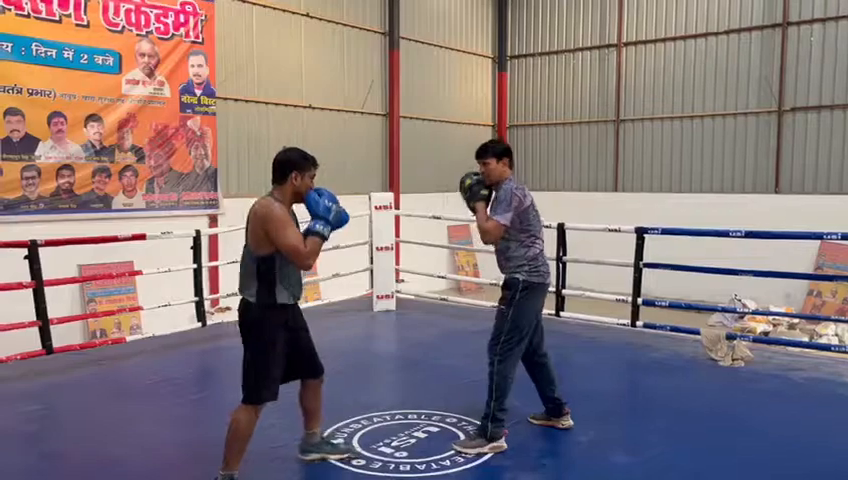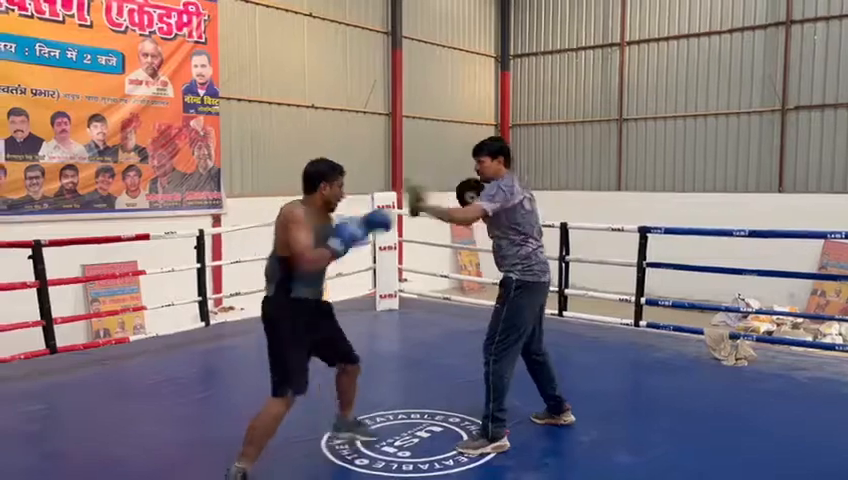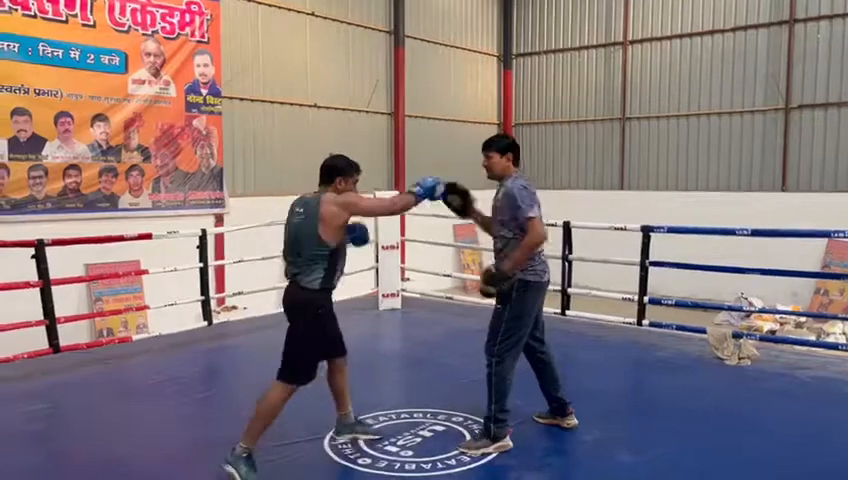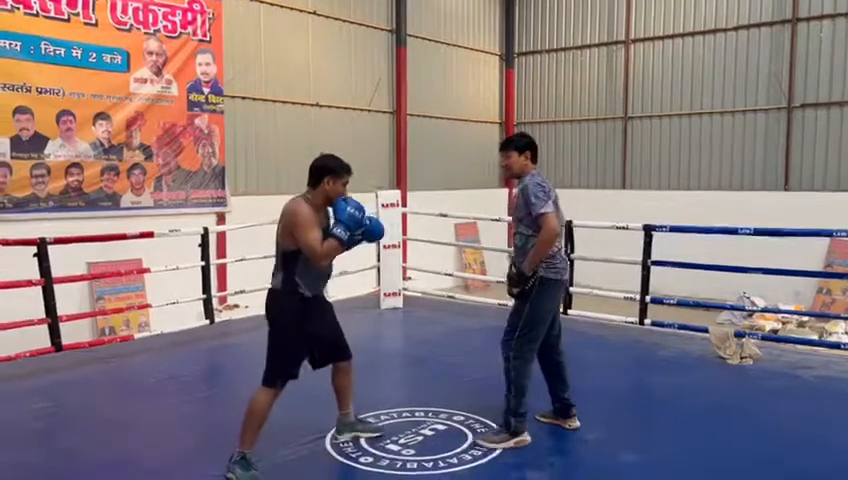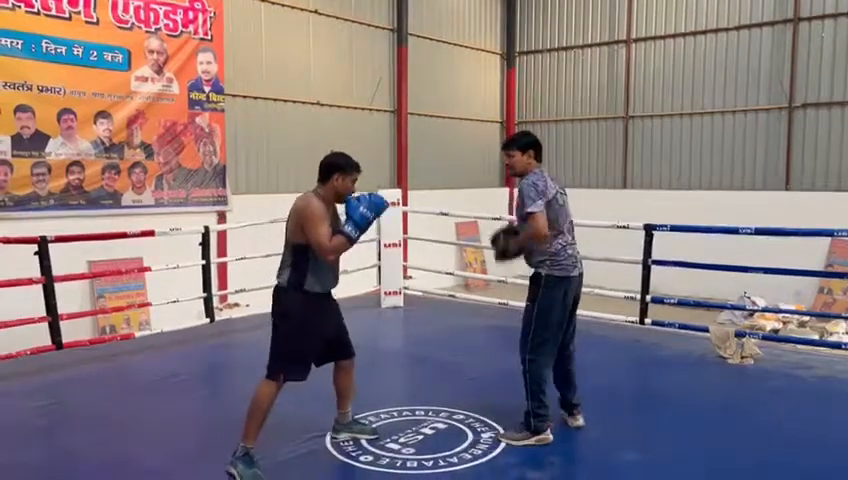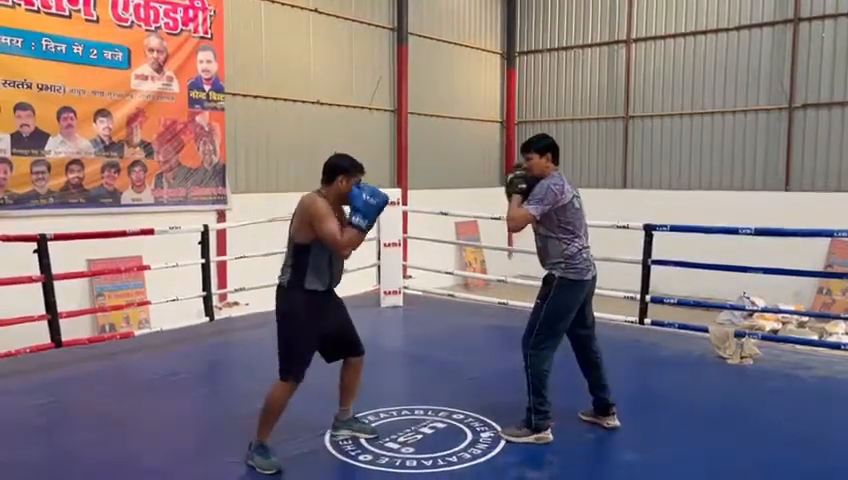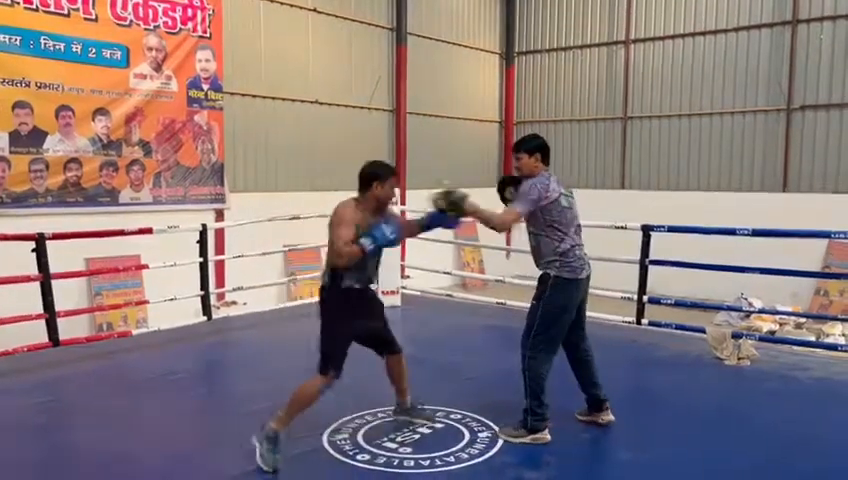
dt=0.3s
person 1, frame 1
left shoulder: (280, 209)
right shoulder: (271, 211)
left elbow: (294, 252)
right elbow: (305, 260)
left wrist: (318, 226)
right wrist: (323, 223)
left hip: (285, 310)
right hip: (263, 315)
left knee: (313, 376)
right knee: (256, 401)
left ankle: (313, 443)
person 1, frame 2
left shoulder: (321, 216)
right shoulder: (295, 213)
left elbow: (326, 246)
right elbow: (308, 262)
left wrist: (365, 225)
right wrist: (340, 241)
left hip: (312, 306)
right hip: (285, 311)
left knee: (350, 363)
right knee: (284, 397)
left ankle: (346, 422)
person 1, frame 3
left shoulder: (301, 204)
right shoulder: (338, 203)
right elbow: (391, 206)
right wrist: (422, 190)
left hip: (308, 293)
right hip: (309, 299)
left knee: (338, 357)
right knee: (291, 380)
left ankle: (345, 423)
right ankle: (240, 453)
person 1, frame 4
left shoulder: (320, 209)
right shoulder: (300, 210)
left elbow: (325, 248)
right elbow: (320, 258)
left wrist: (357, 233)
right wrist: (344, 226)
left hip: (312, 300)
right hip: (289, 304)
left knee: (343, 359)
right knee: (273, 383)
left ankle: (346, 422)
person 1, frame 5
left shoulder: (328, 207)
right shoulder: (310, 205)
left elbow: (338, 243)
right elbow: (327, 253)
left wrist: (364, 214)
right wrist: (356, 224)
left hip: (319, 296)
right hip: (295, 299)
left knee: (345, 358)
right knee: (277, 377)
left ankle: (343, 421)
person 1, frame 6
left shoulder: (334, 207)
right shoulder: (314, 205)
left elbow: (346, 248)
right elbow: (342, 246)
left wrist: (367, 212)
right wrist: (363, 215)
left hip: (324, 295)
right hip: (297, 299)
left knee: (355, 355)
right knee: (291, 377)
left ankle: (344, 419)
right ankle: (258, 446)
person 1, frame 7
left shoulder: (378, 210)
right shoulder: (347, 211)
left elbow: (401, 230)
right elbow: (339, 258)
left wrist: (435, 219)
right wrist: (370, 241)
left hip: (362, 296)
right hip: (341, 300)
left knee: (393, 353)
right knee: (328, 375)
left ankle: (405, 406)
right ankle: (269, 434)
person 2, frame 1
left shoulder: (509, 191)
right shoulder: (506, 191)
left elbow: (489, 235)
right elbow: (497, 234)
left wrist: (478, 203)
right wrist: (479, 204)
left hip: (524, 280)
right hip: (532, 278)
left knee: (502, 351)
right knee: (532, 348)
left ankle: (492, 433)
right ankle: (557, 411)
person 2, frame 2
left shoulder: (501, 189)
right shoulder: (516, 188)
left elbow: (465, 216)
left wrist: (425, 206)
right wrist: (477, 203)
left hip: (522, 279)
right hip: (536, 276)
left knee: (498, 351)
right knee: (532, 347)
left ankle: (494, 433)
right ankle: (558, 409)
person 2, frame 3
left shoulder: (517, 188)
right shoulder: (507, 189)
left elbow: (537, 234)
right elbow: (499, 229)
left wrist: (505, 269)
right wrist: (470, 211)
left hip: (523, 279)
right hip: (530, 278)
left knee: (499, 351)
right knee: (534, 345)
left ankle: (496, 433)
right ankle: (561, 410)
person 2, frame 4
left shoulder: (532, 185)
right shoulder: (533, 185)
left elbow: (552, 229)
left wrist: (526, 268)
right wrist: (527, 264)
left hip: (543, 277)
right hip: (551, 275)
left knee: (516, 347)
right knee: (548, 345)
left ankle: (514, 427)
right ankle: (564, 411)
person 2, frame 5
left shoulder: (531, 184)
right shoulder: (549, 182)
left elbow: (539, 230)
left wrist: (514, 245)
right wrist: (516, 238)
left hip: (552, 274)
right hip: (571, 270)
left knee: (533, 349)
right knee: (562, 342)
left ankle: (537, 426)
right ankle: (571, 408)
person 2, frame 6
left shoulder: (548, 186)
right shoulder: (561, 185)
left elbow: (515, 223)
right elbow: (543, 222)
left wrist: (516, 195)
right wrist: (525, 194)
left hip: (565, 277)
right hip: (583, 274)
left knee: (536, 345)
right knee: (584, 341)
left ankle: (538, 424)
right ankle: (605, 410)
person 2, frame 7
left shoulder: (536, 186)
right shoulder: (557, 186)
left elbow: (503, 223)
left wrist: (465, 205)
right wrist: (514, 204)
left hip: (560, 276)
right hip: (578, 272)
left knee: (535, 346)
right knee: (575, 341)
left ankle: (535, 425)
right ankle: (599, 406)
